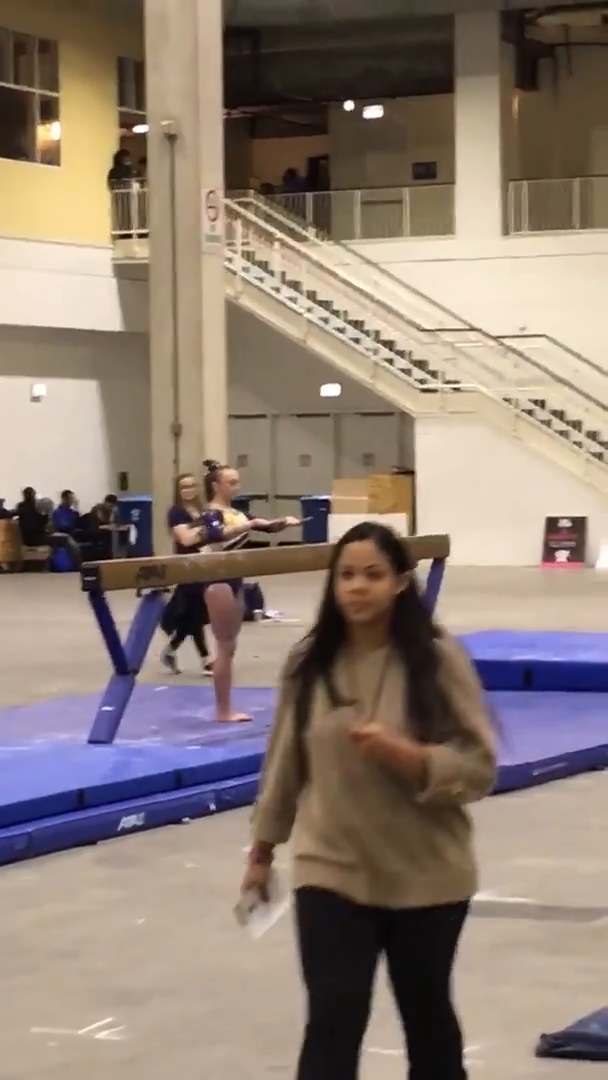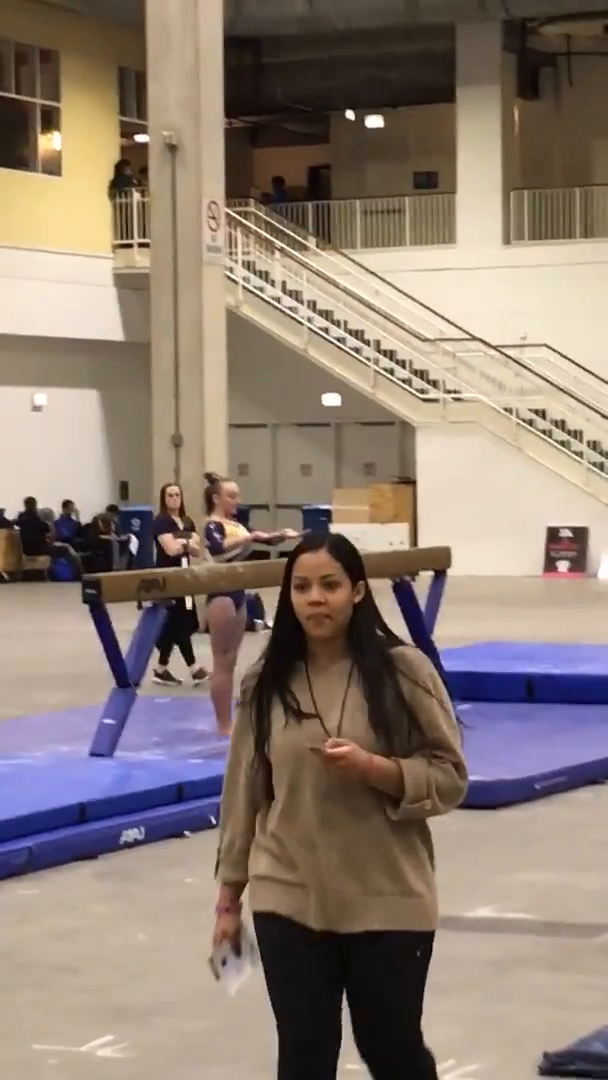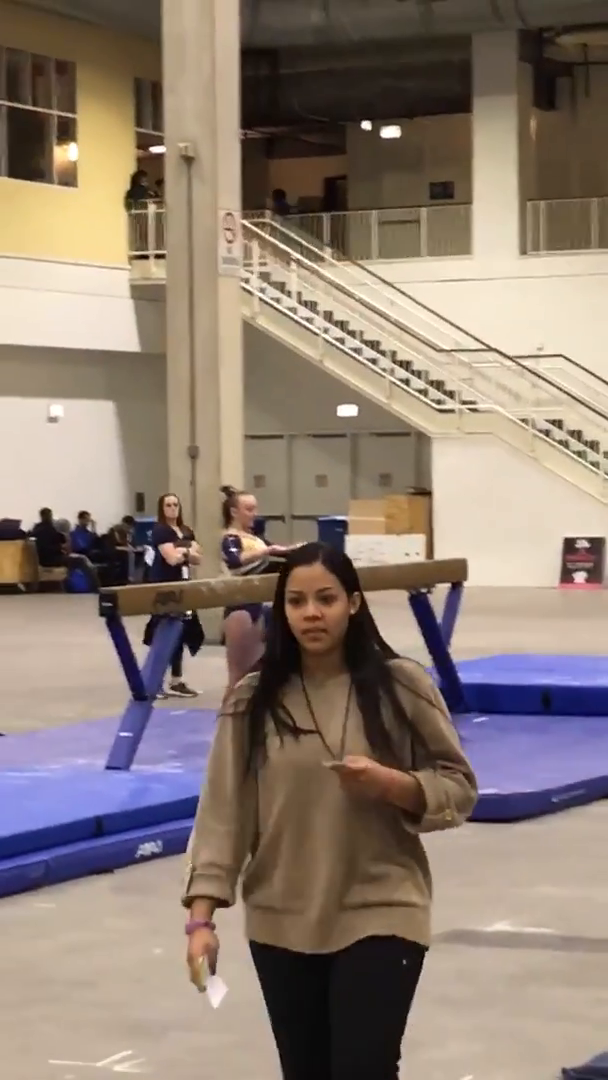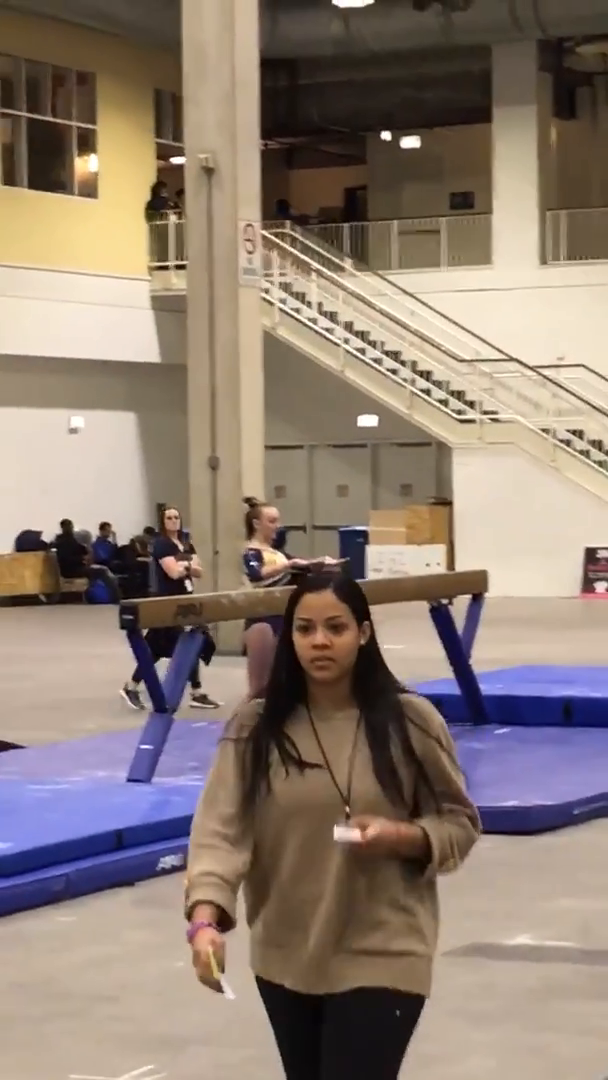
dt=0.2s
person 1, frame 1
left shoulder: (440, 659)
right shoulder: (308, 665)
left elbow: (478, 767)
right elbow: (285, 763)
left wrist: (400, 753)
right wrist: (261, 847)
left hip: (427, 874)
right hip: (330, 871)
left knee: (425, 1008)
right knee: (332, 1023)
person 1, frame 2
left shoulder: (404, 672)
right shoulder: (265, 683)
left elbow: (450, 778)
right elbow: (245, 792)
left wrist: (372, 769)
right wrist: (230, 895)
left hip: (390, 900)
right hip: (287, 899)
person 1, frame 3
left shoulder: (403, 686)
right shoulder: (252, 700)
left elbow: (458, 786)
right elbow: (221, 811)
left wrist: (394, 784)
right wrist: (201, 912)
left hip: (380, 914)
right hip: (281, 921)
person 1, frame 4
left shoulder: (411, 723)
right shoulder: (255, 728)
left elbow: (460, 823)
right elbow: (218, 832)
left wrist: (405, 835)
right wrist: (205, 918)
left hip: (382, 958)
right hip: (286, 958)
